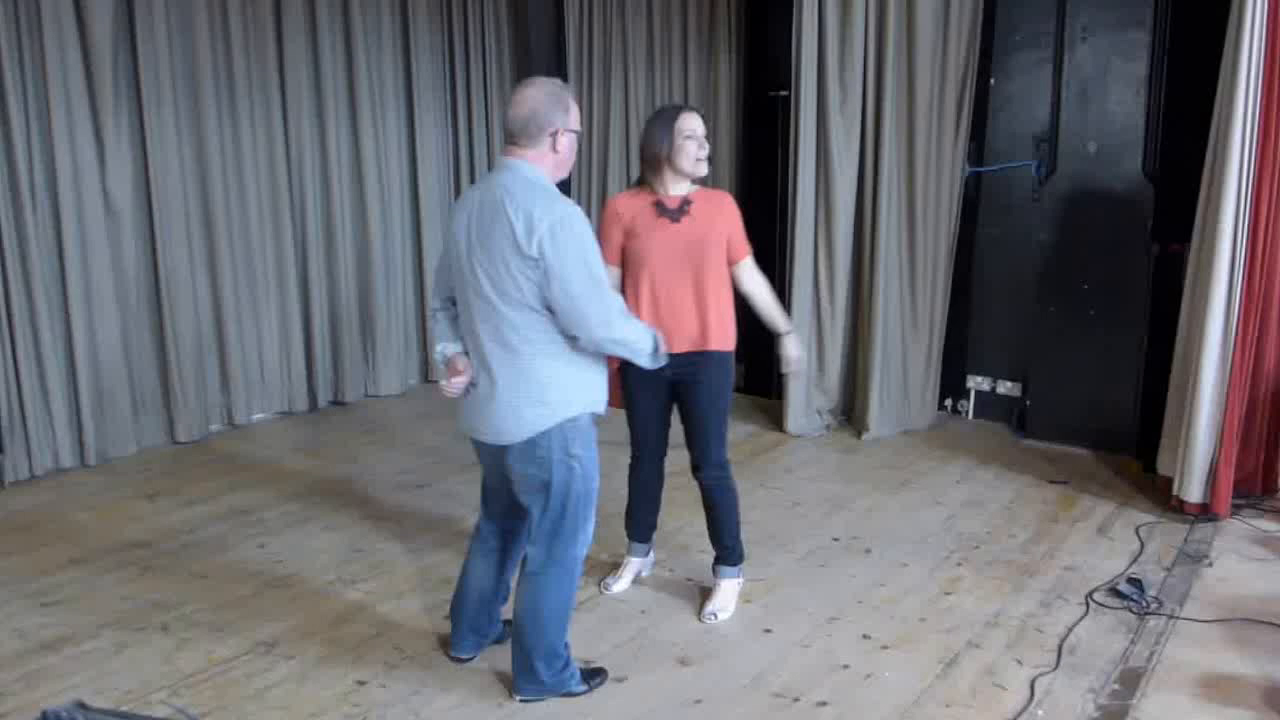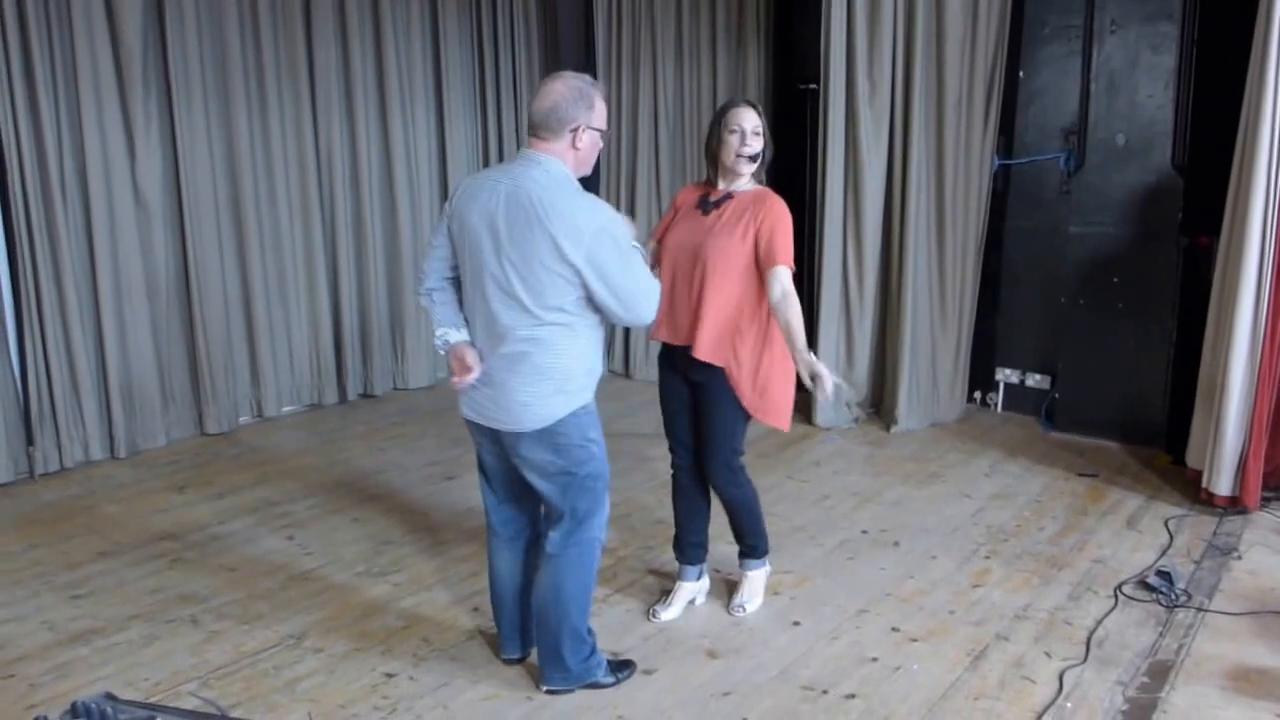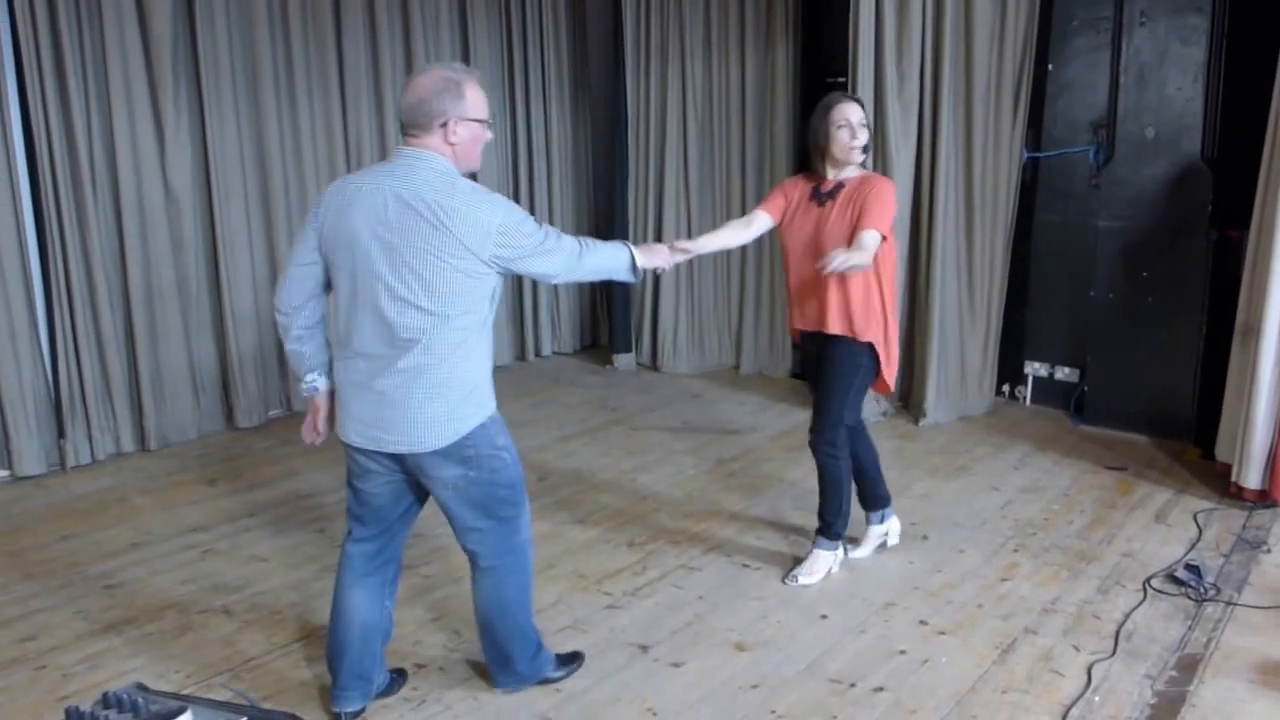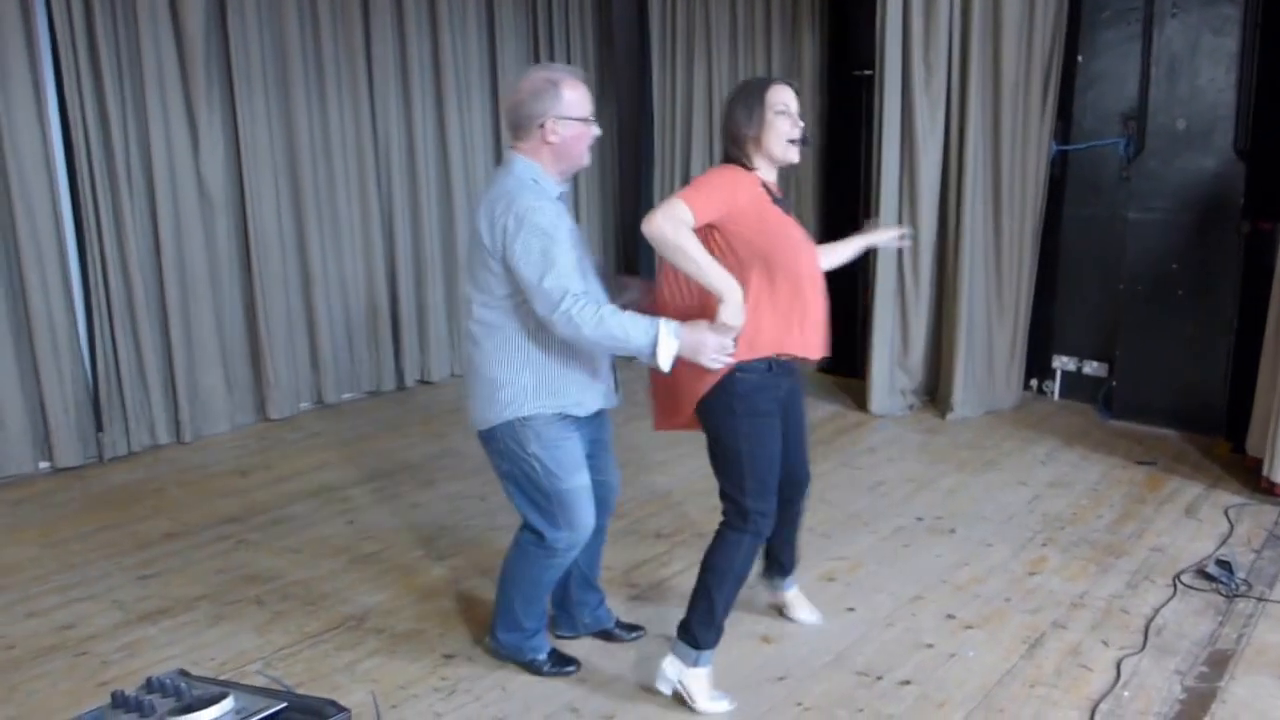
dt=1s
person 1, frame 1
left shoulder: (469, 205)
right shoulder: (552, 214)
left elbow: (443, 300)
right elbow: (596, 322)
left wrist: (454, 355)
right wrist: (652, 346)
left hip: (487, 410)
right hip: (547, 415)
left knee: (501, 521)
right knee: (557, 543)
left ankle: (470, 631)
right ankle: (542, 672)
person 1, frame 2
left shoulder: (472, 192)
right shoulder: (587, 215)
left elbow: (436, 281)
right elbow: (638, 308)
left wrist: (456, 340)
right wrist: (627, 246)
left hip: (483, 400)
right hip: (552, 406)
left knee: (510, 520)
right knee: (577, 525)
left ankle: (516, 635)
right ankle: (569, 661)
person 1, frame 3
left shoulder: (338, 198)
right shoulder: (476, 211)
left elbow: (294, 304)
right elbow: (563, 255)
left wrist: (318, 382)
right wrist: (635, 256)
left hip: (365, 417)
right hip: (452, 419)
left knee: (369, 545)
right knee: (501, 535)
right ankle: (521, 660)
person 1, frame 4
left shoulder: (540, 193)
right shoulder: (523, 205)
right elbow: (571, 312)
right wrist: (673, 337)
left hip: (575, 392)
right hip: (527, 402)
left knee: (594, 503)
right knee: (562, 522)
left ankle: (578, 611)
right ankle: (518, 635)
person 2, frame 1
left shoulder: (721, 205)
right shoulder: (624, 207)
left elbow: (748, 275)
right elbow: (608, 285)
left wrist: (785, 331)
left hip: (707, 356)
right hip: (644, 357)
left knee: (711, 464)
right knee: (646, 458)
left ankle: (730, 572)
right ankle: (640, 551)
person 2, frame 2
left shoulder: (769, 209)
right shoulder: (686, 200)
left elbow: (780, 290)
right elbow: (653, 264)
left wrist: (804, 356)
left hip: (730, 360)
right hip: (676, 354)
left knee: (722, 469)
right knee: (685, 466)
left ankle: (755, 565)
right ankle: (690, 575)
person 2, frame 3
left shoulder: (876, 189)
right shoulder: (795, 190)
left elbow: (864, 251)
right elbow: (748, 226)
left wrist: (842, 259)
right wrist: (690, 246)
left hip: (858, 333)
right hip: (814, 332)
left knee: (827, 437)
right knee: (846, 427)
left ankle: (829, 545)
right ankle: (882, 519)
person 2, frame 4
left shoulder: (768, 196)
right shoulder: (727, 183)
left elbow: (801, 261)
right elbow: (659, 224)
left wrist: (864, 239)
right wrist: (723, 285)
left hip: (768, 368)
right hip: (737, 372)
left knee: (792, 484)
right knee: (752, 512)
left ankle: (780, 584)
right ankle: (687, 659)
